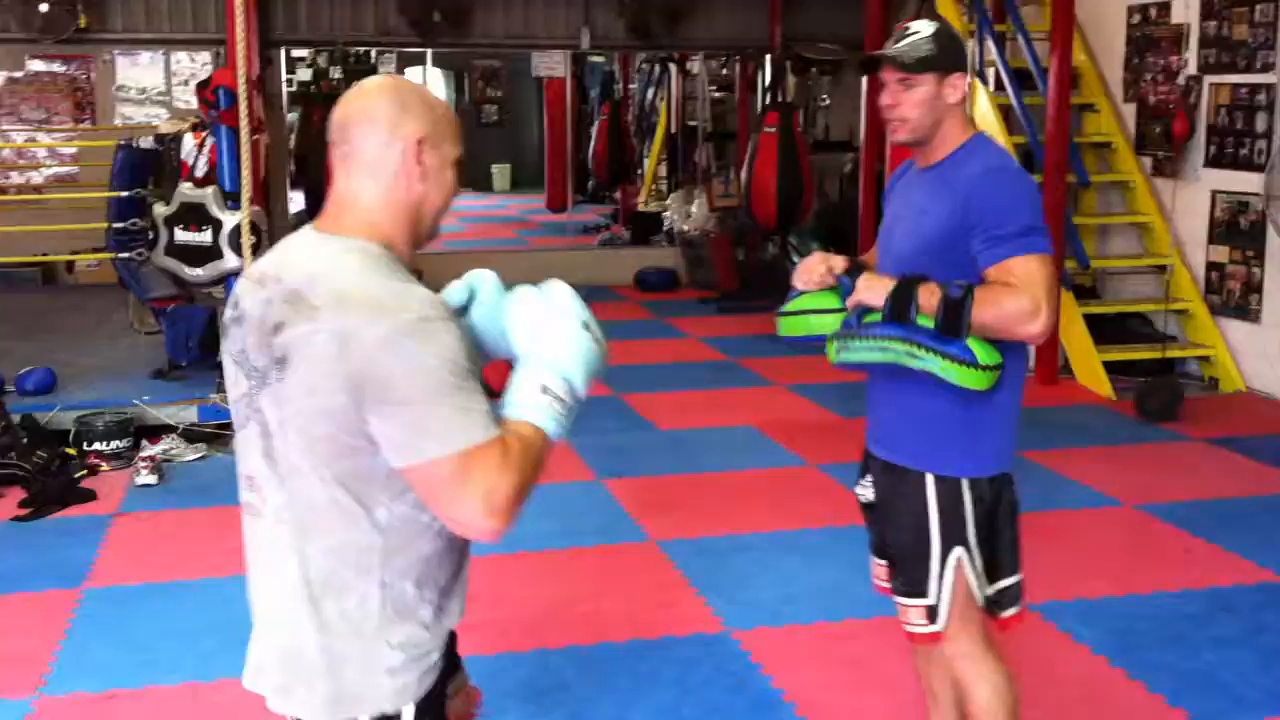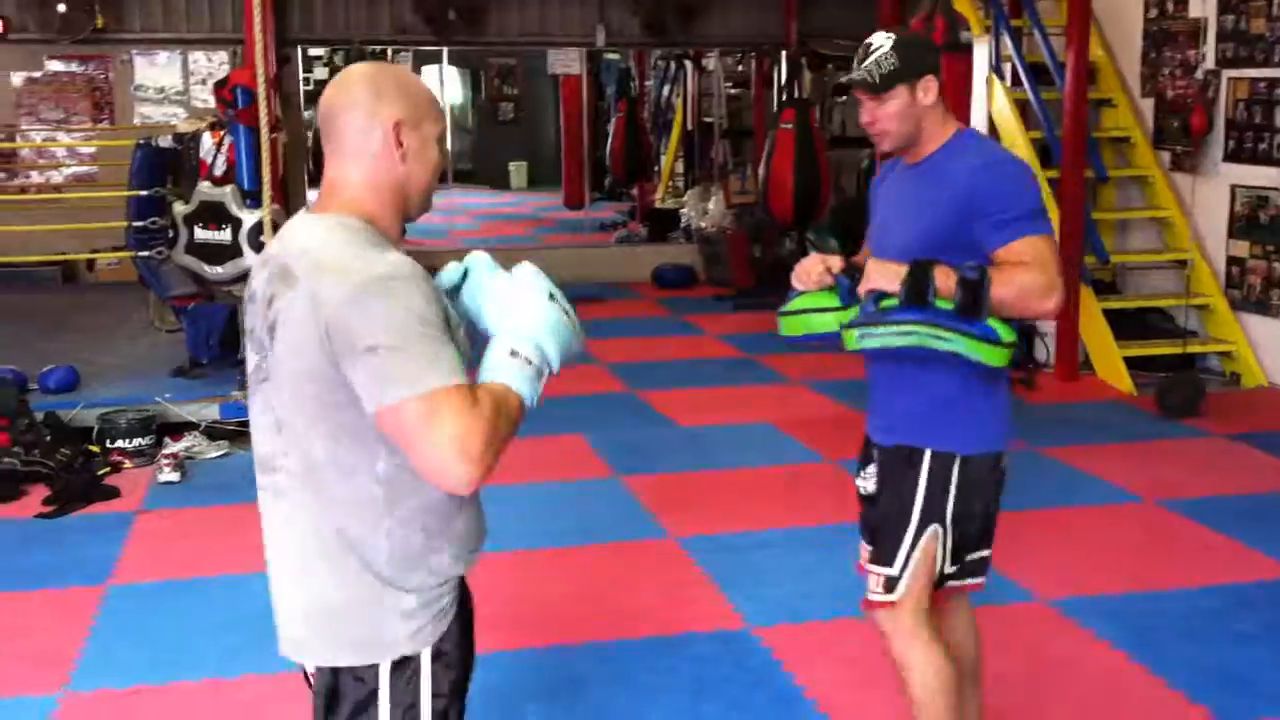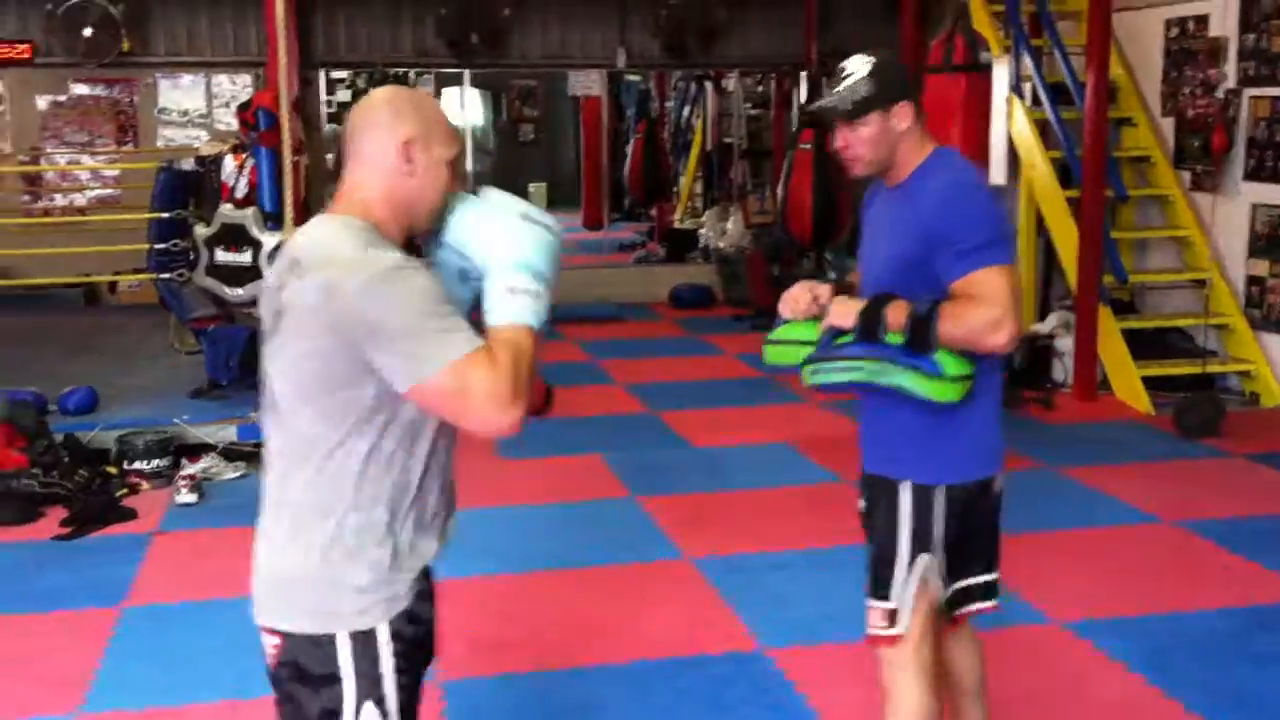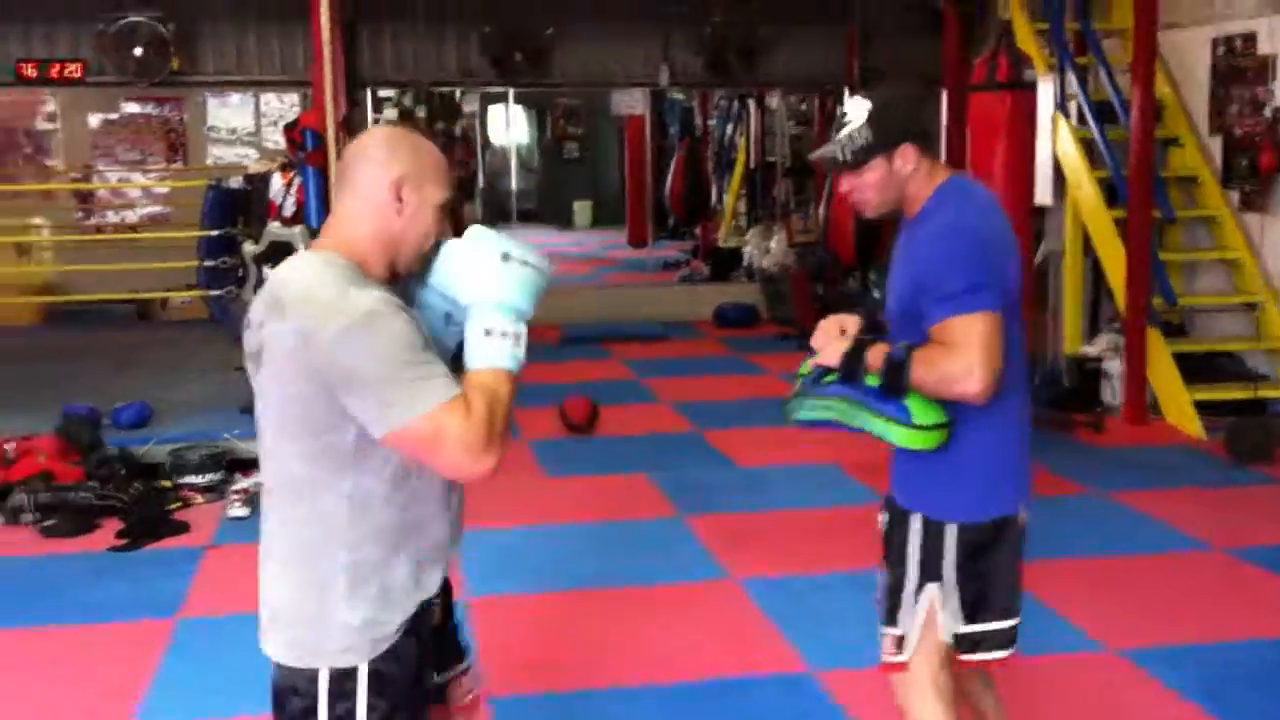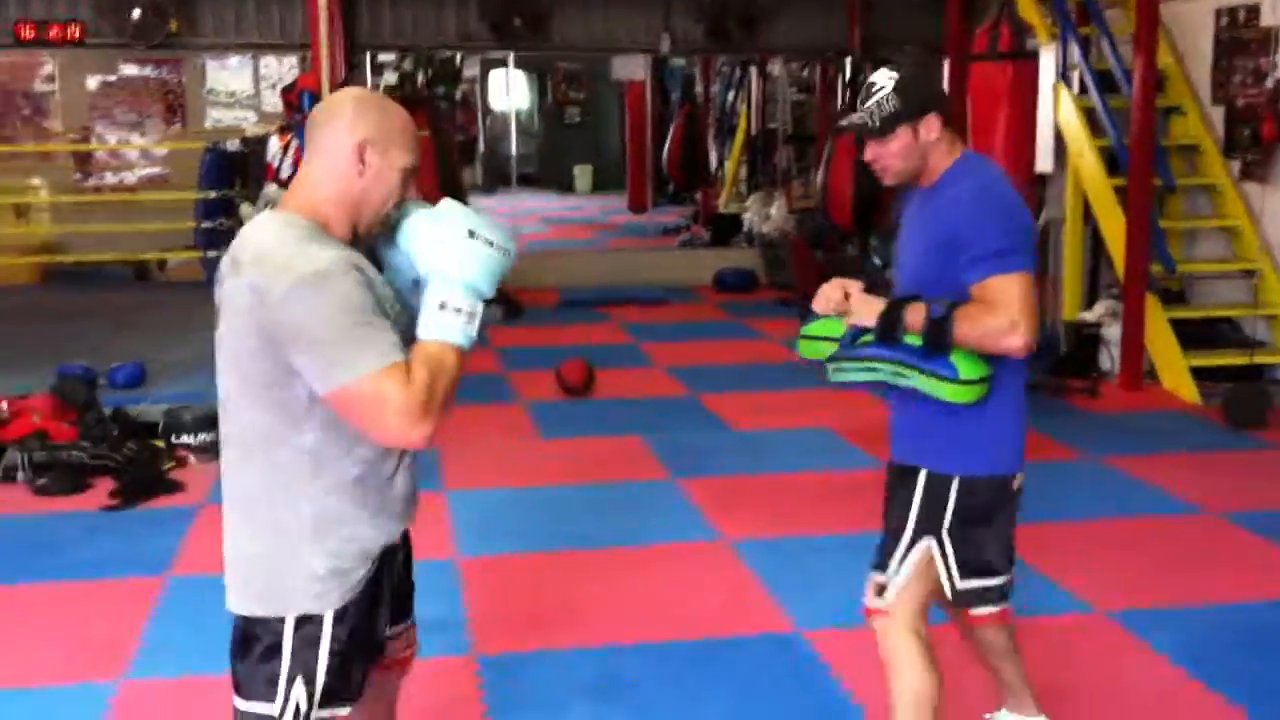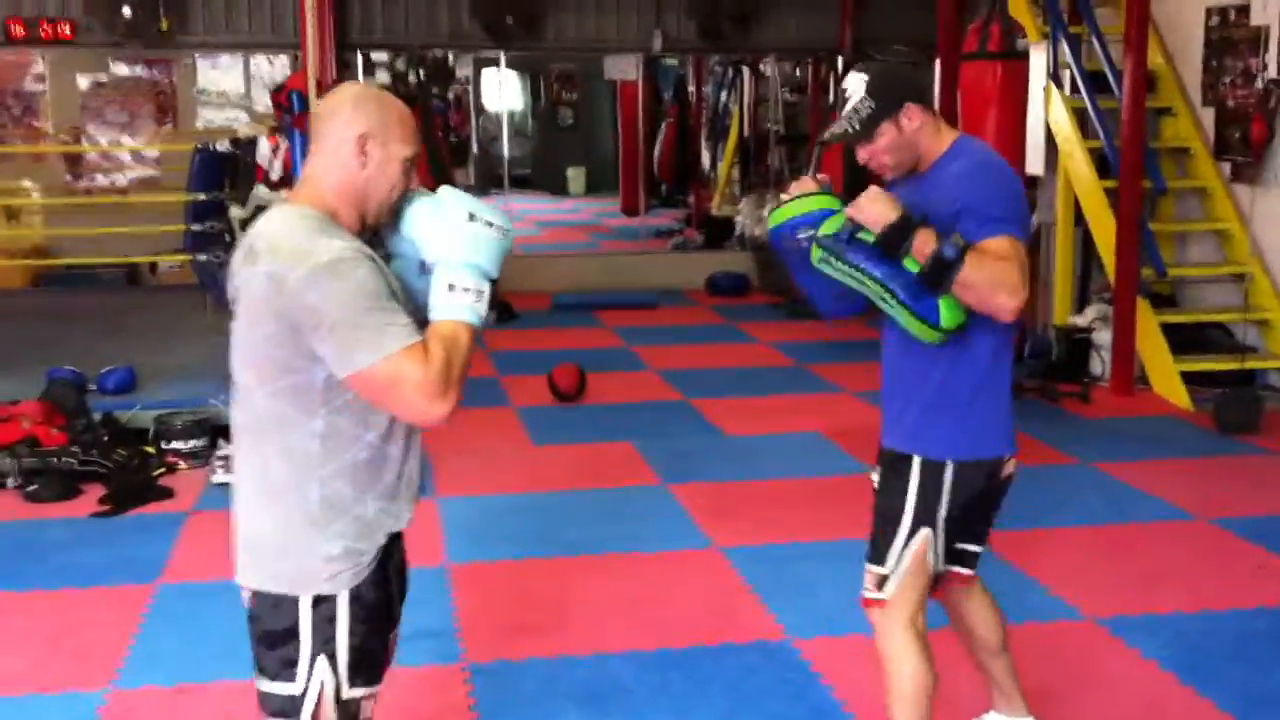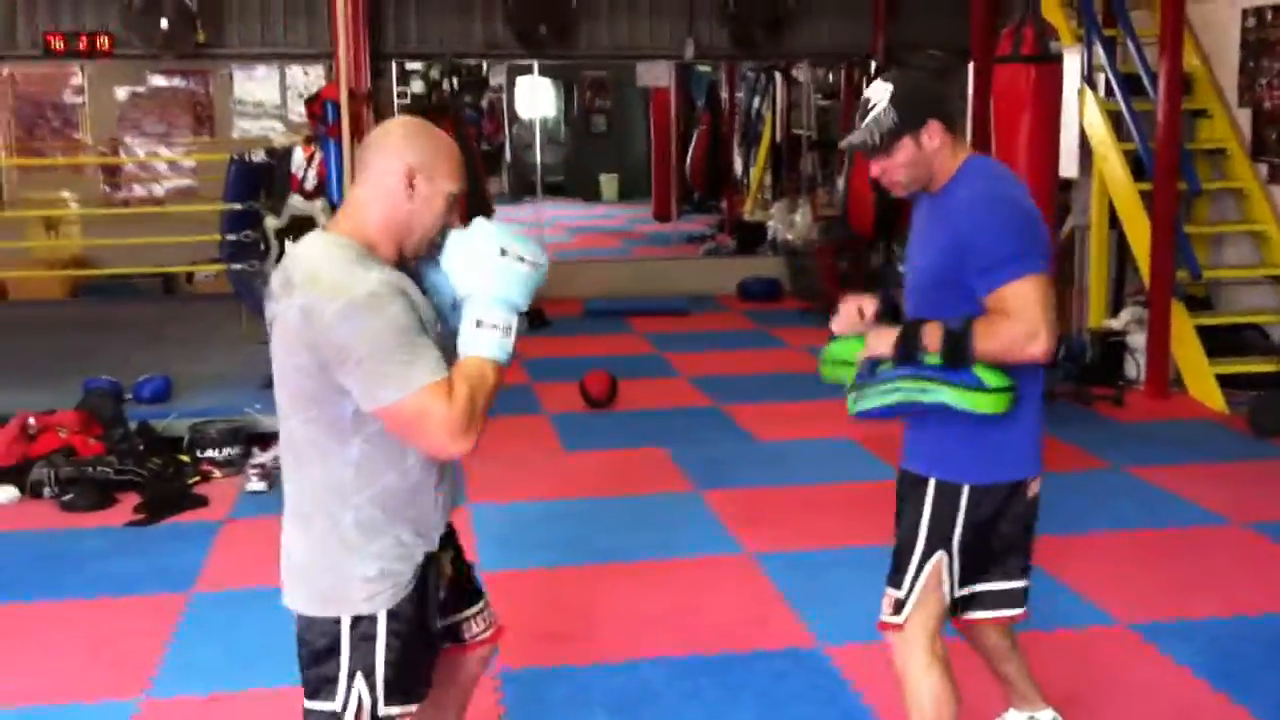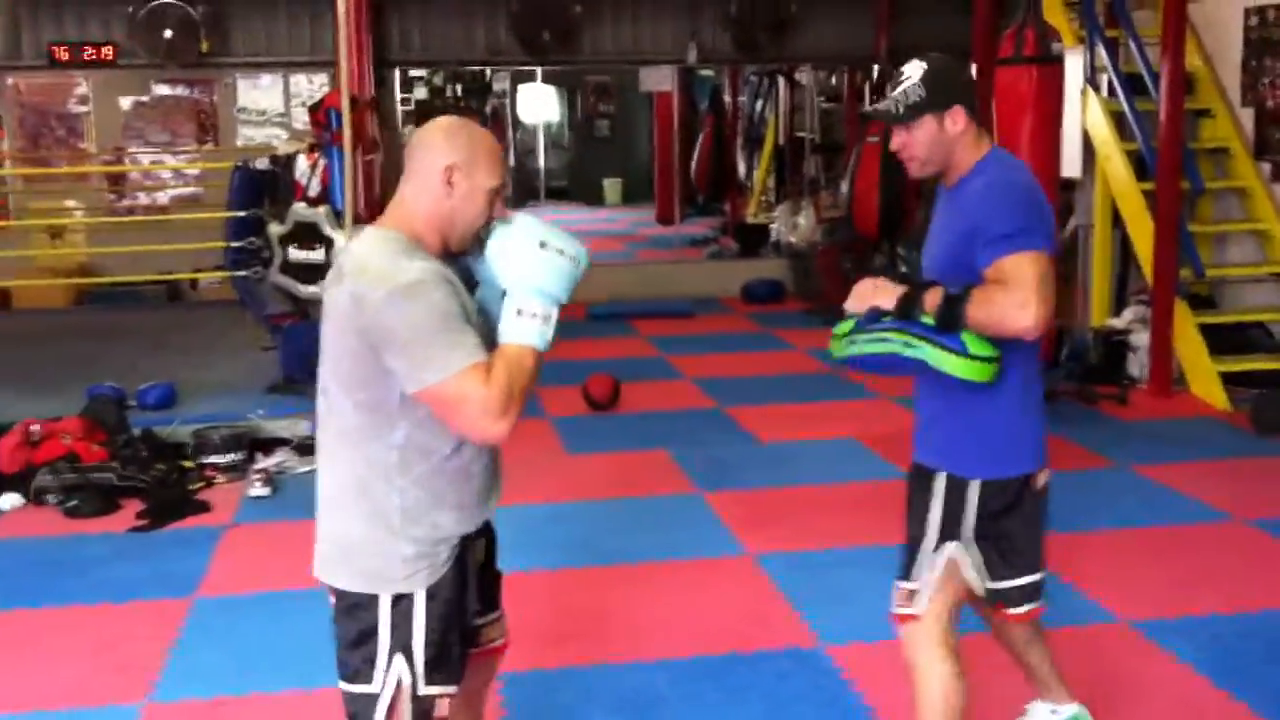
dt=0.3s
person 1, frame 1
left shoulder: (993, 182)
right shoulder: (907, 178)
left elbow: (1030, 311)
left wrist: (908, 296)
right wrist: (845, 269)
left hip: (953, 450)
right hip: (897, 436)
left knee: (952, 633)
right knee: (928, 617)
person 1, frame 2
left shoulder: (990, 173)
right shoulder: (889, 176)
left elbow: (1043, 289)
left wrist: (922, 280)
right wrist: (838, 269)
left hip: (949, 431)
right hip: (895, 420)
left knee: (898, 609)
right knee: (938, 598)
person 1, frame 3
left shoulder: (956, 197)
right shoulder: (883, 193)
left elbow: (996, 324)
left wrist: (878, 315)
right wrist: (830, 296)
left hip: (936, 453)
right hip: (907, 446)
left knee: (900, 640)
right knee: (942, 618)
person 1, frame 4
left shoulder: (953, 234)
right shoulder: (938, 212)
left elbow: (970, 374)
left wrist: (862, 355)
right wrist: (863, 329)
left hip: (957, 486)
right hip: (946, 475)
right knee: (946, 643)
person 1, frame 5
left shoulder: (978, 203)
right shoulder: (926, 194)
left elbow: (1011, 330)
left wrist: (896, 314)
right wrist: (860, 294)
left hip: (957, 447)
right hip: (940, 436)
left knee: (894, 613)
right knee: (966, 593)
person 1, frame 6
left shoulder: (978, 177)
right shoulder: (911, 177)
left elbow: (1005, 293)
right elbow: (883, 273)
left wrist: (904, 232)
left hip: (947, 432)
right hip: (923, 422)
left knee: (894, 607)
right knee: (950, 574)
person 1, frame 7
left shoulder: (988, 206)
right shoulder: (940, 198)
left elbow: (1030, 334)
left wrist: (910, 340)
right wrist: (881, 311)
left hip: (971, 453)
right hip: (956, 446)
left knee: (912, 631)
right knee: (967, 603)
person 1, frame 8
left shoulder: (1000, 193)
right shoulder: (965, 188)
left elbow: (1024, 311)
left wrist: (913, 299)
right wrist: (899, 295)
left hip: (977, 446)
right hip: (971, 436)
left knee: (923, 620)
right knee: (991, 587)
person 2, frame 1
left shoulder: (273, 274)
right shoulder: (396, 319)
right elbow: (483, 507)
left wrist: (453, 340)
right wrist: (551, 374)
left hip: (312, 605)
right hip: (361, 648)
person 2, frame 2
left shoulder: (297, 252)
right shoulder: (373, 281)
right elbow: (459, 457)
left wrist: (447, 318)
right wrist: (526, 347)
left hip: (343, 579)
right hip: (382, 604)
person 2, frame 3
left shoulder: (321, 252)
right shoulder: (374, 278)
right elbow: (495, 406)
right wrist: (518, 276)
left hip: (362, 568)
right hip: (348, 587)
person 2, frame 4
left shoulder: (311, 286)
right shoulder: (352, 317)
left elbow: (400, 390)
right elbow: (470, 450)
right wrist: (497, 317)
right hip: (347, 619)
person 2, frame 5
left shoulder: (291, 244)
right shoulder: (307, 273)
left elbow: (366, 352)
right elbow: (408, 417)
left wrist: (416, 275)
right wrist: (457, 293)
left hip: (355, 535)
right hip: (309, 564)
left knee: (379, 669)
person 2, frame 6
left shoulder: (289, 236)
right shoulder: (322, 263)
left elbow: (374, 344)
right elbow: (429, 394)
left wrist: (421, 264)
right wrist: (463, 276)
left hip: (342, 528)
right hip: (317, 549)
person 2, frame 7
left shoulder: (332, 262)
right shoulder: (357, 295)
left elbow: (408, 372)
right elbow: (450, 431)
left wrist: (461, 296)
right wrist: (492, 312)
left hip: (401, 537)
right hip: (361, 567)
left knee: (464, 647)
person 2, frame 8
left shoulder: (390, 258)
right shoulder: (404, 283)
left elbow: (459, 364)
right elbow: (490, 414)
left wrist: (504, 291)
right wrist: (532, 305)
left hip: (436, 527)
right hip: (400, 552)
left knee: (469, 664)
